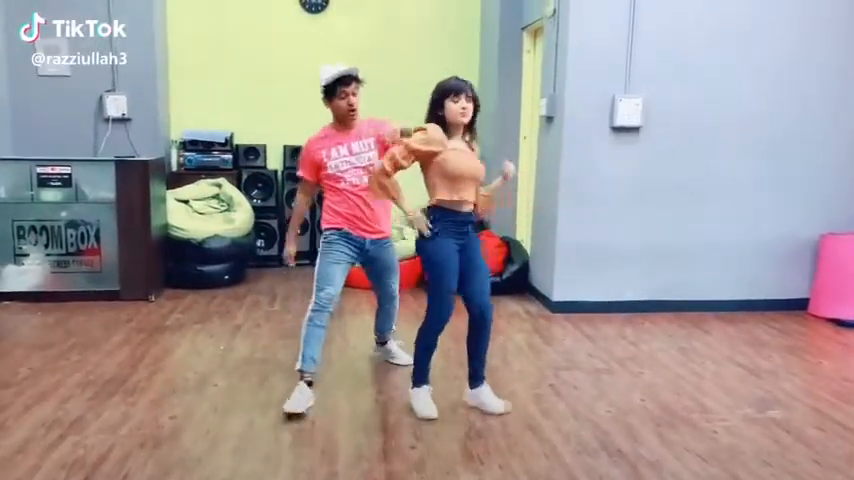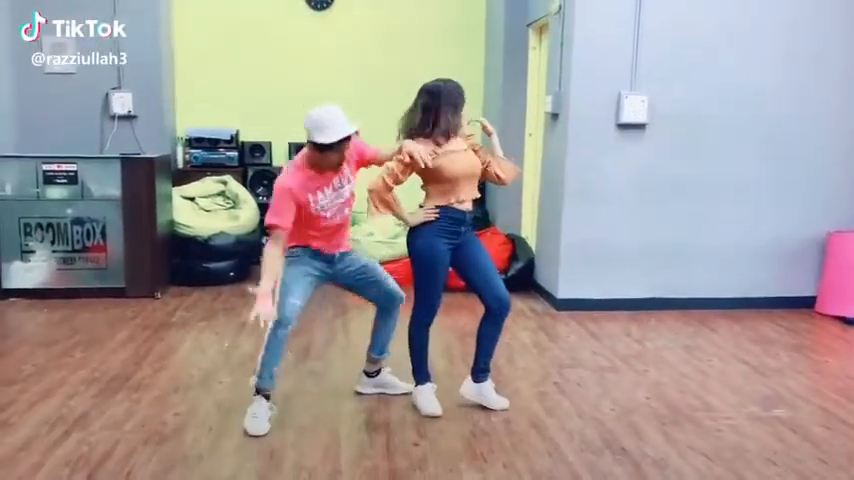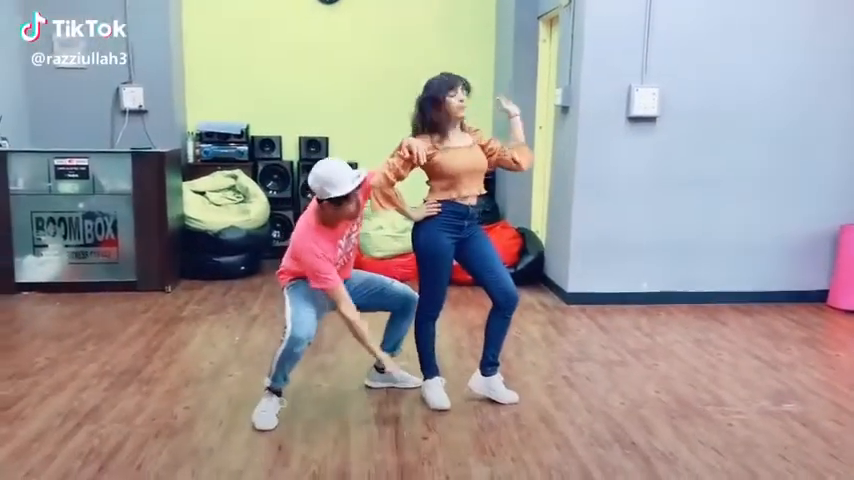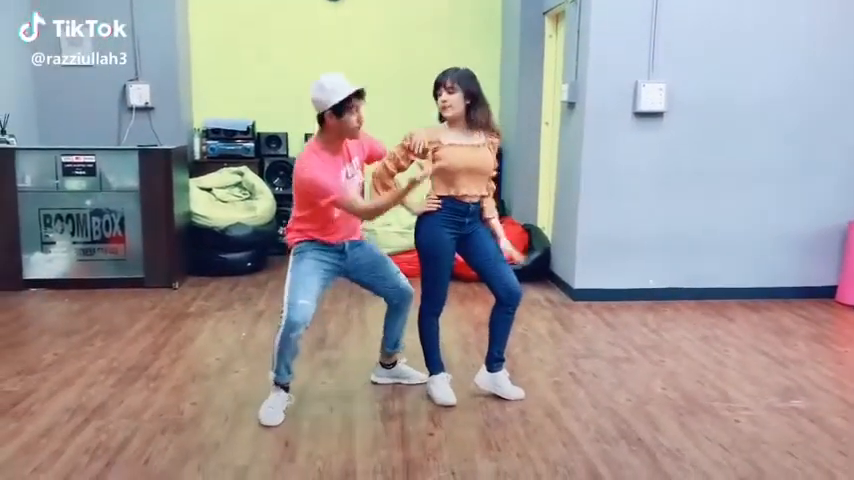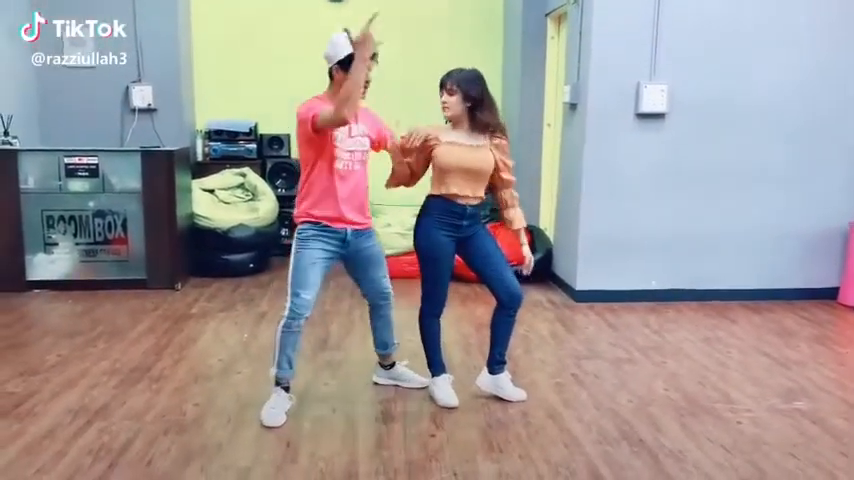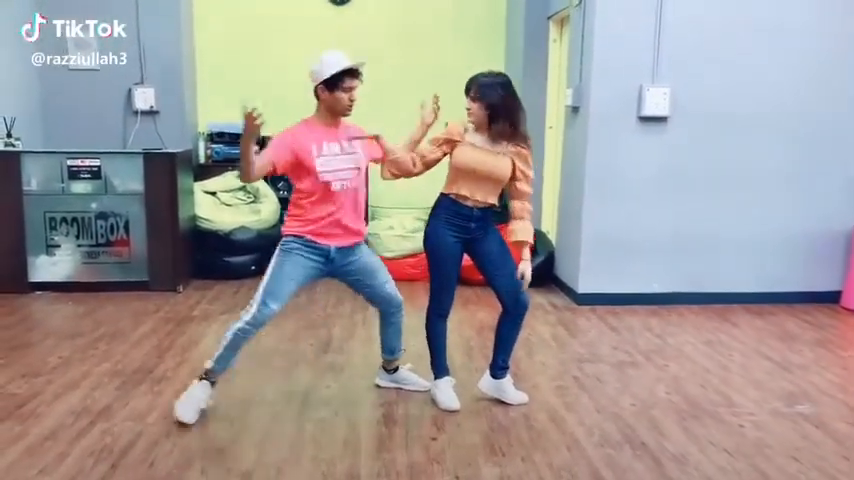
dt=0.4s
person 1, frame 1
left shoulder: (376, 130)
right shoulder: (316, 144)
right elbow: (306, 193)
right wrist: (291, 237)
left hip: (378, 234)
right hip: (339, 236)
left knee: (390, 295)
right knee: (323, 304)
left ankle: (384, 343)
right ankle: (305, 383)
person 1, frame 2
left shoulder: (349, 150)
right shoulder: (291, 182)
left elbow: (386, 157)
right elbow: (275, 240)
left wrist: (407, 148)
right wrist: (265, 290)
left hip: (342, 252)
right hip: (305, 254)
left knee: (392, 297)
right knee: (284, 315)
left ankle: (372, 374)
right ankle: (262, 396)
person 1, frame 3
left shoulder: (353, 192)
right shoulder: (310, 242)
right elbow: (345, 308)
right wrist: (379, 354)
left hip: (342, 277)
right hip: (306, 283)
left knee: (407, 299)
right knee: (300, 334)
left ankle: (382, 372)
right ankle: (272, 394)
person 1, frame 4
left shoulder: (356, 141)
right shoulder: (312, 166)
left elbow: (388, 159)
right elbow: (363, 211)
left wrist: (407, 191)
right wrist: (408, 186)
left hip: (353, 243)
right hip: (314, 248)
left knee: (402, 293)
right knee: (296, 319)
left ankle: (388, 365)
right ankle: (280, 390)
person 1, frame 5
left shoulder: (367, 117)
right shoulder: (313, 110)
left elbow: (395, 148)
right elbow: (338, 118)
right wrist: (358, 55)
left hip: (360, 229)
right hip: (317, 230)
left knee: (381, 297)
right knee: (298, 310)
left ankle: (387, 366)
right ankle: (281, 389)
person 1, frame 6
left shoulder: (359, 134)
right shoulder: (297, 137)
right elbow: (250, 173)
right wrist: (252, 138)
left hip: (351, 248)
right hip: (303, 246)
left knee: (392, 303)
right knee: (259, 315)
left ankle: (392, 370)
right ankle: (206, 381)
person 2, frame 1
left shoulder: (470, 146)
right shoulder: (431, 136)
right elbow: (384, 170)
left wrist: (502, 180)
right wrist: (409, 211)
left hip: (468, 231)
right hip: (440, 230)
left knee: (482, 311)
right knee: (439, 314)
left ankle: (477, 387)
right ankle: (420, 388)
person 2, frame 2
left shoulder: (466, 143)
right shoulder: (422, 147)
left elbow: (502, 174)
right elbow: (381, 186)
left wrist: (493, 135)
right wrist: (407, 218)
left hip: (465, 230)
right hip: (434, 231)
left knee: (499, 302)
right knee: (426, 312)
left ankle: (478, 382)
right ankle: (423, 386)
person 2, frame 3
left shoulder: (475, 138)
right shoulder: (424, 144)
left elbow: (516, 160)
right elbow: (383, 181)
left wrist: (515, 119)
left hip: (471, 224)
right hip: (438, 225)
left knee: (507, 297)
right knee: (430, 307)
left ankle: (487, 376)
right ankle: (431, 380)
person 2, frame 4
left shoulder: (488, 139)
right shoulder: (428, 138)
left elbow: (487, 191)
right elbow: (384, 172)
left wrist: (501, 235)
right wrist: (411, 205)
left hip: (474, 222)
right hip: (439, 221)
left knee: (510, 292)
right knee: (434, 303)
left ankle: (492, 372)
right ankle: (437, 376)
person 2, frame 5
left shoulder: (494, 141)
right shoulder: (432, 137)
left elbow: (505, 191)
right elbow: (409, 175)
left wrist: (523, 240)
right wrist: (399, 154)
left hip: (474, 223)
right hip: (437, 220)
left knee: (511, 295)
right knee: (434, 303)
left ankle: (494, 373)
right ankle: (439, 377)
person 2, frame 6
left shoulder: (516, 148)
right shoulder: (457, 134)
left elbow: (521, 200)
right elbow: (416, 164)
left wrist: (525, 252)
right wrist: (383, 142)
left hip: (485, 225)
right hip: (447, 220)
left knee: (516, 302)
right knee: (441, 304)
left ankle: (497, 377)
right ankle: (441, 380)
